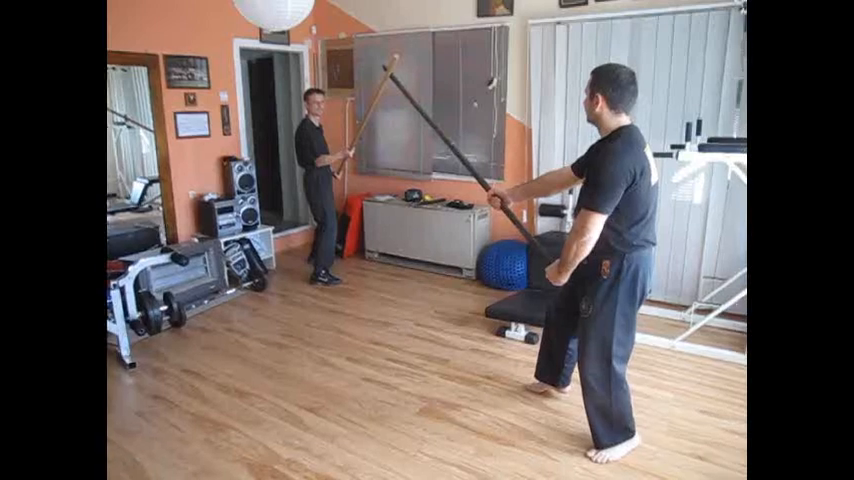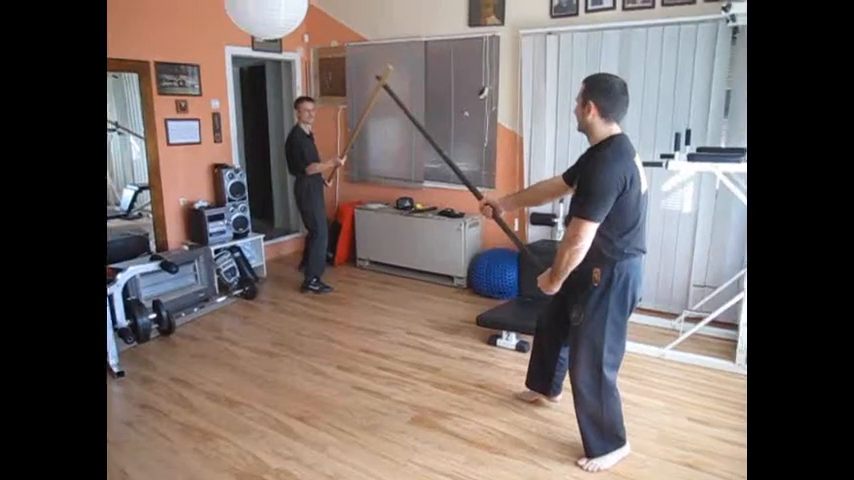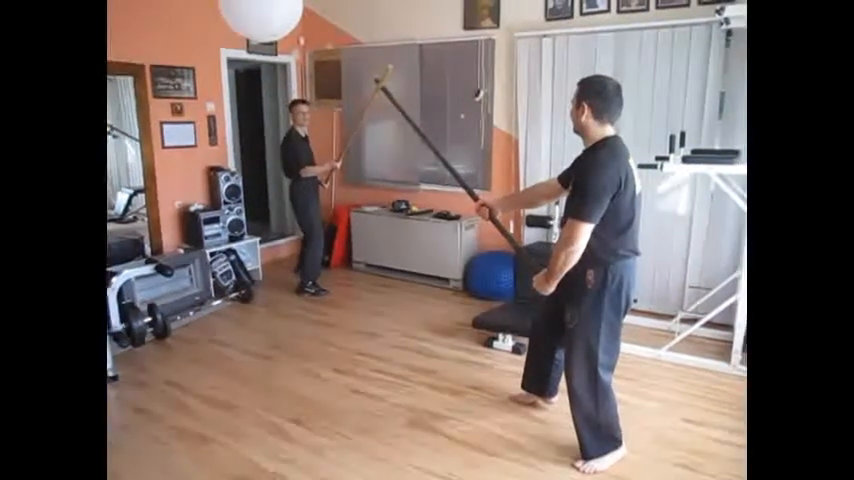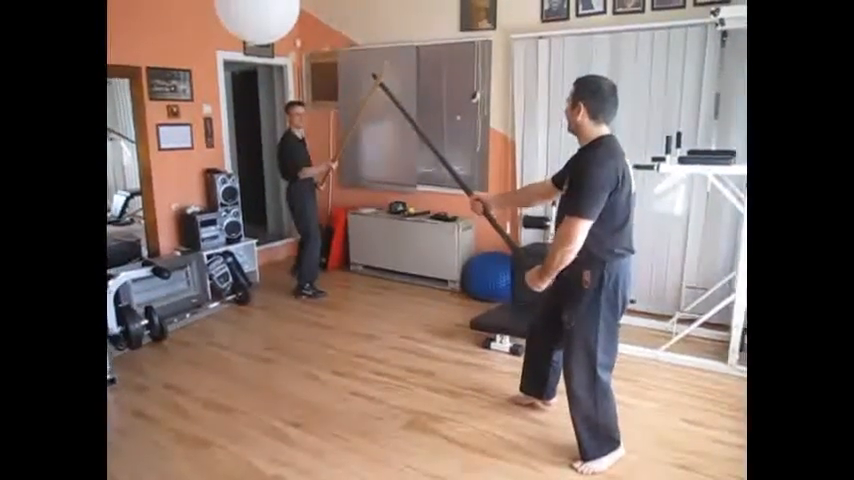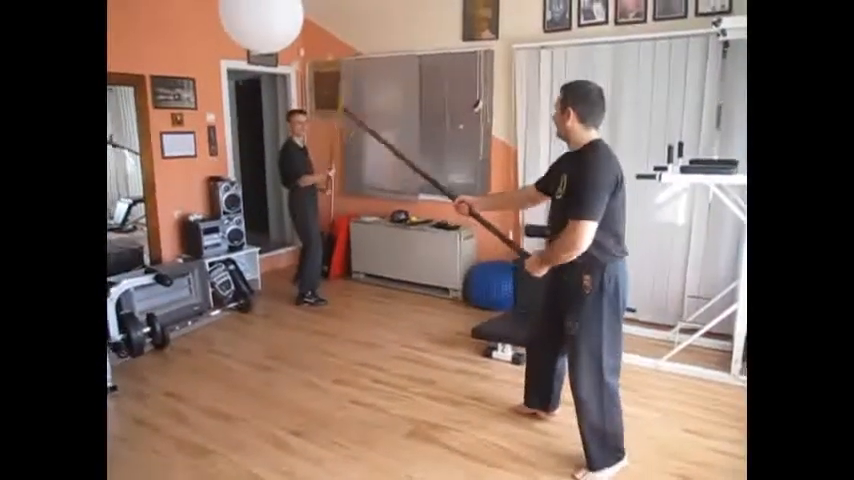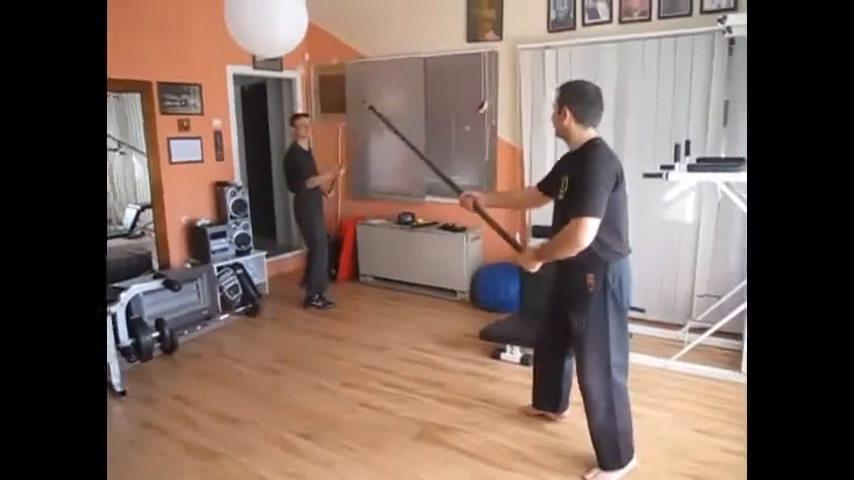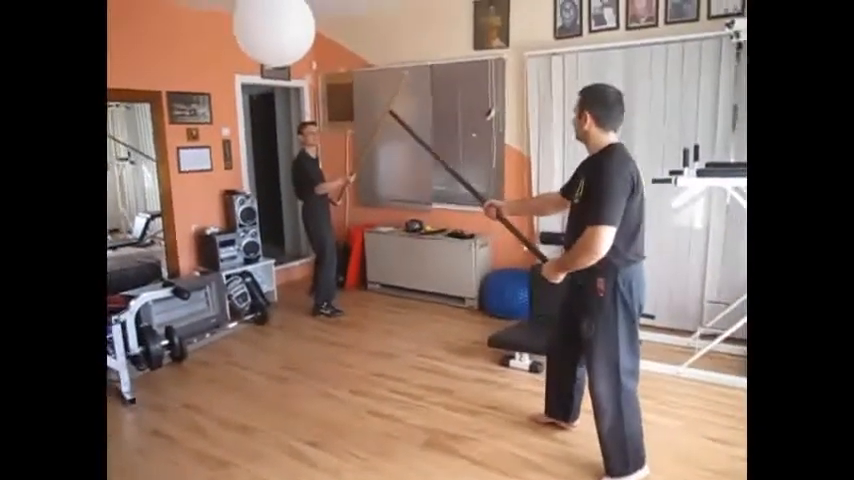
dt=0.7s
person 1, frame 1
left shoulder: (617, 155)
right shoulder: (618, 143)
left elbow: (586, 229)
right elbow: (564, 177)
left wrist: (562, 269)
right wrist: (513, 194)
left hip: (620, 265)
right hip: (606, 258)
left knee: (600, 354)
right knee: (561, 315)
left ankle: (619, 435)
right ankle: (554, 378)
person 1, frame 2
left shoulder: (607, 163)
right shoulder: (606, 152)
left elbow: (578, 238)
right elbow: (555, 186)
left wrist: (554, 278)
right wrist: (505, 202)
left hip: (610, 274)
right hip: (596, 267)
left knee: (590, 362)
right knee: (552, 324)
left ankle: (609, 444)
right ankle: (545, 387)
person 1, frame 3
left shoulder: (601, 164)
right shoulder: (601, 154)
left elbow: (573, 239)
right elbow: (551, 189)
left wrist: (549, 278)
right wrist: (500, 204)
left hip: (603, 275)
right hip: (589, 269)
left knee: (586, 363)
right knee: (547, 326)
left ankle: (605, 446)
right ankle: (540, 389)
person 1, frame 4
left shoulder: (599, 162)
right shoulder: (593, 154)
left elbow: (571, 237)
right elbow: (546, 190)
left wrist: (544, 274)
right wrist: (494, 200)
left hip: (599, 275)
right hip: (582, 269)
left knee: (585, 363)
right knee: (544, 329)
left ankle: (603, 447)
right ankle: (539, 391)
person 1, frame 5
left shoulder: (598, 164)
right shoulder: (570, 161)
left elbow: (578, 240)
right elbow: (530, 195)
left wrist: (541, 261)
right wrist: (478, 203)
left hip: (596, 279)
right hip: (569, 274)
left knee: (592, 368)
right knee: (544, 340)
right ankle: (541, 402)
person 1, frame 6
left shoulder: (598, 162)
right shoulder: (572, 161)
left elbow: (580, 236)
right elbow: (534, 195)
left wrist: (536, 256)
right wrist: (483, 198)
left hip: (601, 277)
right hip: (574, 273)
left knee: (599, 369)
right knee: (551, 341)
right ankle: (550, 404)
person 1, frame 7
left shoulder: (614, 167)
right shoulder: (594, 164)
left elbow: (597, 245)
right elbow: (558, 200)
left wrist: (558, 267)
right wrist: (508, 207)
left hip: (612, 282)
right hip: (589, 279)
left knee: (610, 374)
right knee: (563, 346)
right ankle: (561, 412)
person 2, frame 1
left shoulder: (316, 126)
right shoulder: (305, 129)
right elbow: (317, 160)
left wrist: (331, 167)
right wrist: (341, 156)
left hip: (322, 178)
right hip: (315, 180)
left knee: (324, 221)
right knee: (329, 224)
left ankle: (316, 255)
right ankle: (320, 272)
person 2, frame 2
left shoulder: (307, 134)
right shoulder: (296, 137)
right elbow: (308, 168)
left wrist: (321, 176)
right wrist: (332, 163)
left hip: (313, 186)
right hip: (306, 188)
left knee: (315, 229)
right knee: (320, 232)
left ankle: (306, 263)
right ankle: (311, 280)
person 2, frame 3
left shoulder: (303, 137)
right shoulder: (291, 140)
right elbow: (302, 171)
left wrist: (318, 176)
right wrist: (328, 167)
left hip: (309, 189)
right hip: (302, 191)
left knee: (311, 233)
right knee: (316, 236)
left ankle: (303, 266)
right ankle: (307, 283)
person 2, frame 4
left shoulder: (299, 139)
right shoulder: (288, 142)
right elbow: (300, 172)
left wrist: (315, 179)
right wrist: (324, 167)
left hip: (305, 191)
right hip: (299, 193)
left knee: (308, 235)
right knee: (313, 238)
left ankle: (300, 268)
right ankle: (304, 285)
person 2, frame 5
left shoulder: (301, 147)
right shoulder: (289, 150)
right elbow: (301, 180)
left wrist: (319, 185)
right wrist: (323, 176)
left hip: (308, 199)
right hip: (300, 201)
left knee: (310, 243)
right knee: (314, 245)
left ankle: (302, 277)
right ankle: (306, 292)
person 2, frame 6
left shoulder: (307, 151)
right shoulder: (294, 154)
right elbow: (308, 182)
left wrist: (322, 188)
right wrist: (332, 175)
left hip: (313, 203)
right hip: (305, 204)
left knee: (316, 247)
right knee: (319, 248)
left ankle: (310, 281)
right ankle: (314, 295)
person 2, frame 7
left shoulder: (313, 159)
right shoulder: (302, 162)
right elbow: (317, 188)
left wrist: (329, 197)
right wrist: (342, 181)
left hip: (320, 210)
right hip: (313, 212)
left knee: (323, 254)
right knee: (328, 256)
left ankle: (318, 290)
right ankle: (322, 303)
